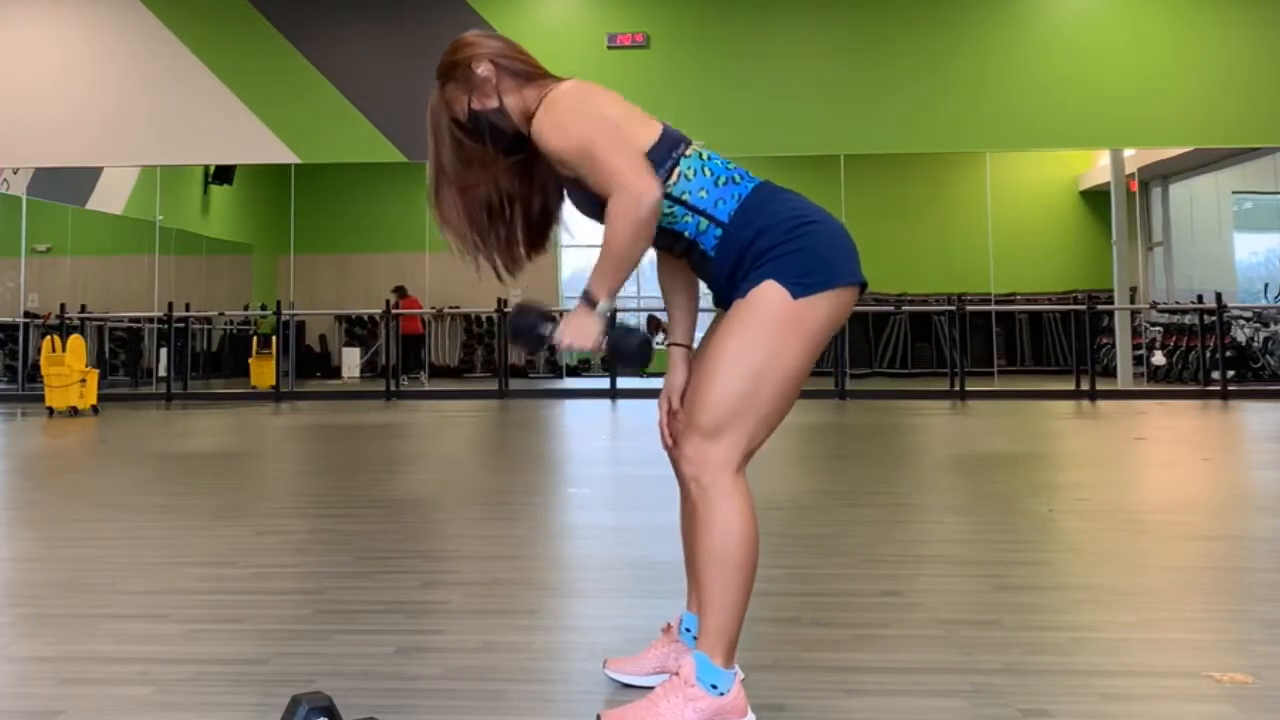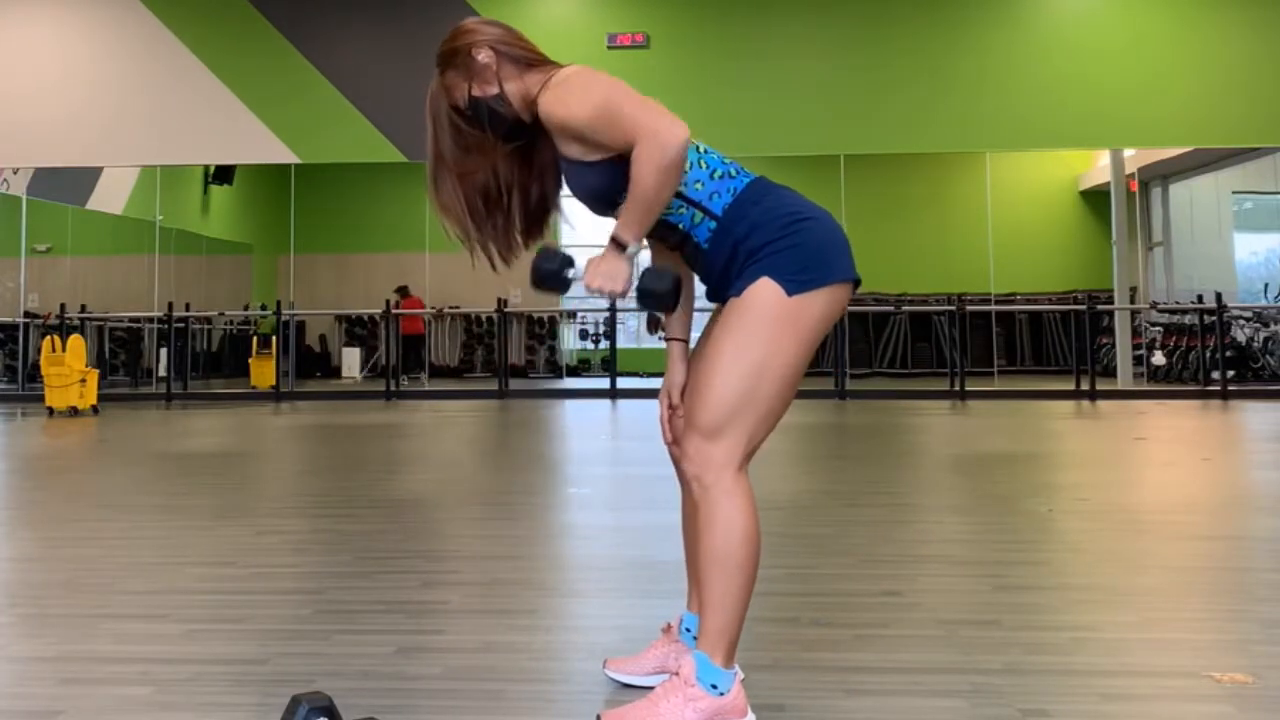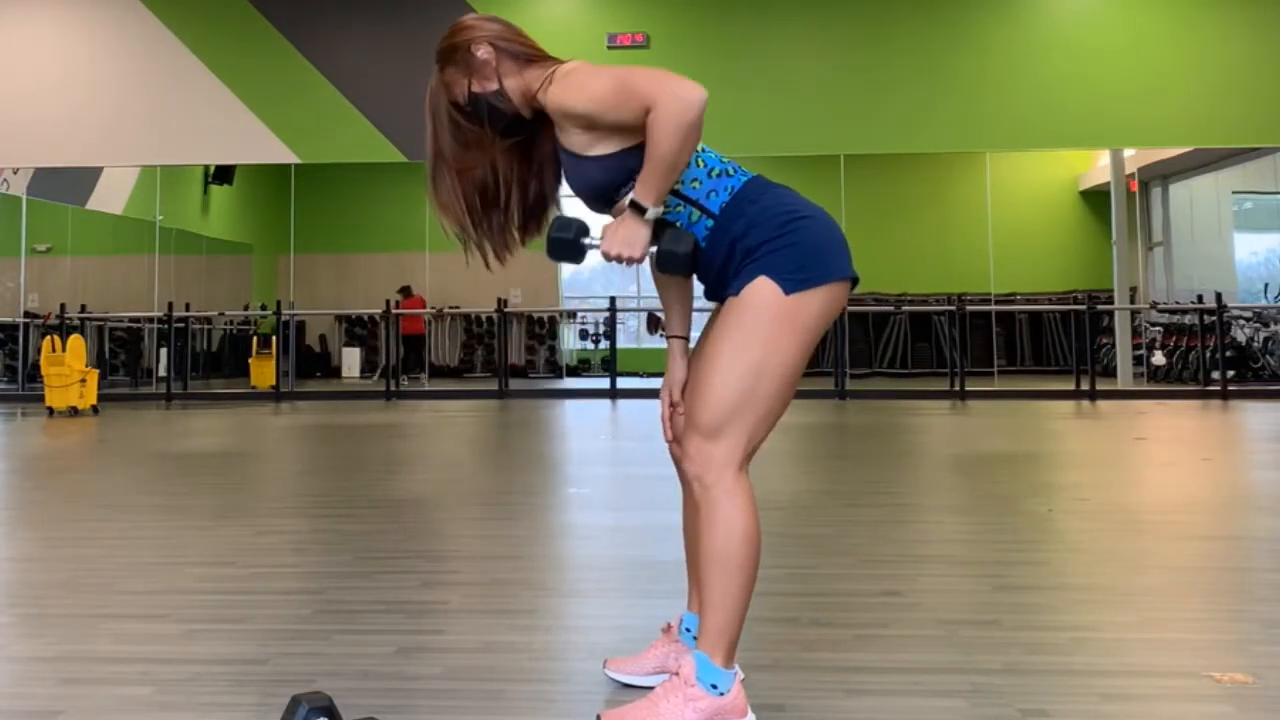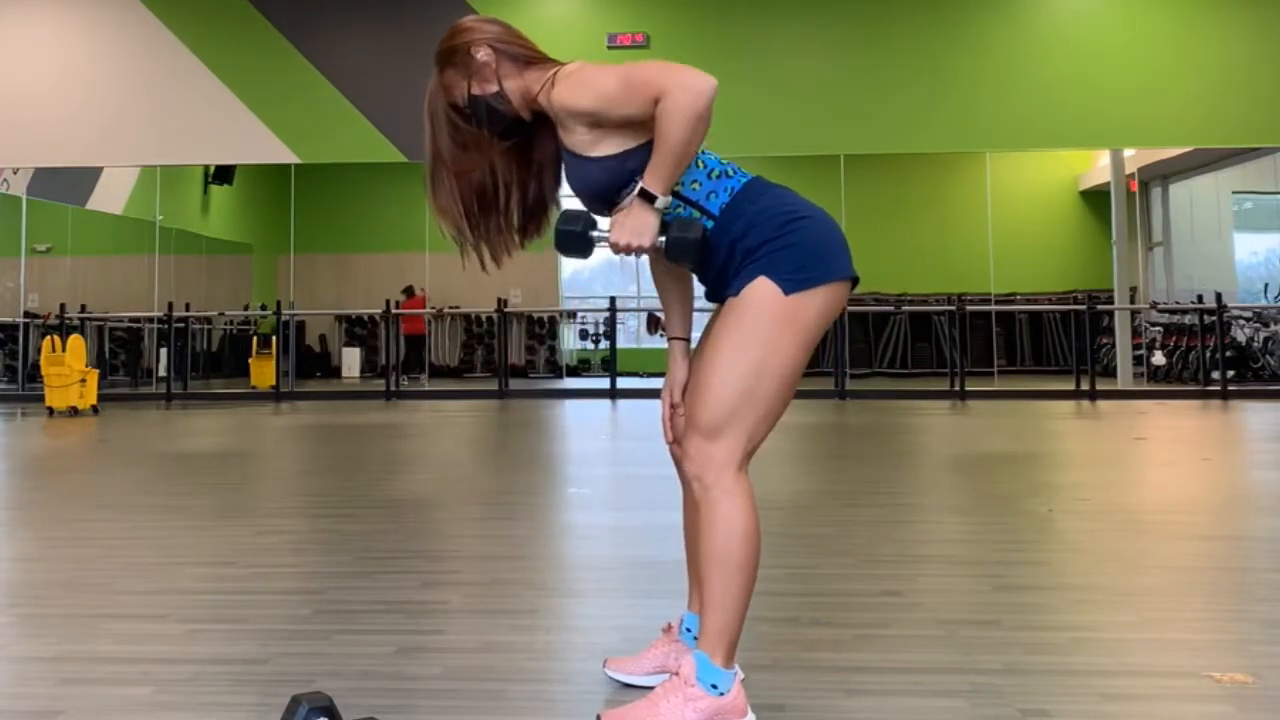
dt=0.1s
person 1, frame 1
left shoulder: (556, 111)
right shoulder: (568, 121)
left elbow: (639, 198)
right elbow: (672, 231)
left wrist: (590, 309)
right wrist: (678, 358)
left hip: (794, 256)
right hip: (786, 257)
left knee: (711, 457)
right knee: (690, 449)
right ankle: (694, 639)
person 1, frame 2
left shoulder: (562, 95)
right shoulder: (566, 116)
left elbow: (667, 140)
right elbow: (672, 226)
left wrist: (617, 249)
right wrist: (676, 353)
left hip: (789, 254)
right hip: (783, 254)
left knee: (712, 456)
right knee: (693, 450)
right ankle: (694, 638)
person 1, frame 3
left shoulder: (566, 90)
right shoulder: (559, 124)
left elbow: (684, 98)
left wrist: (635, 213)
right wrist: (678, 350)
left hip: (785, 251)
right hip: (774, 255)
left knee: (713, 457)
right knee: (693, 450)
right ankle: (694, 639)
person 1, frame 4
left shoulder: (569, 90)
right shoulder: (558, 127)
left elbow: (693, 86)
left wrist: (644, 203)
right wrist: (678, 350)
left hip: (784, 251)
right hip: (775, 256)
left knee: (712, 457)
right knee: (694, 450)
right ankle: (695, 639)
